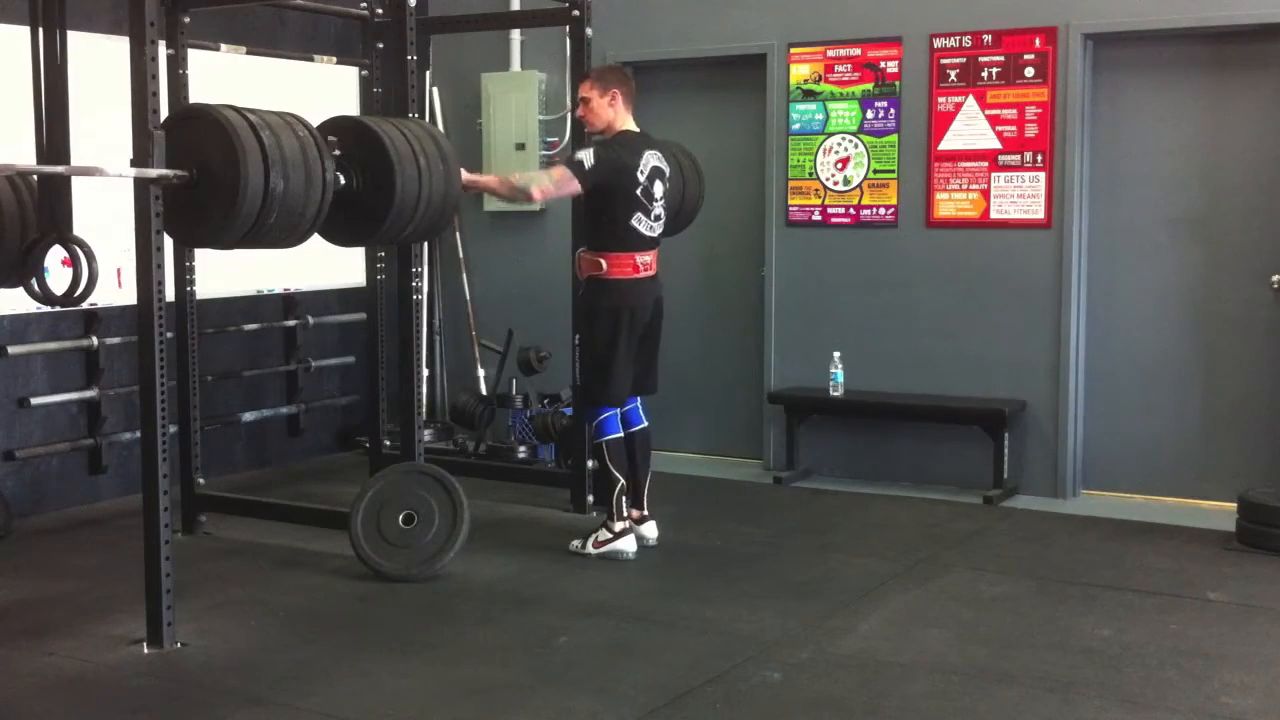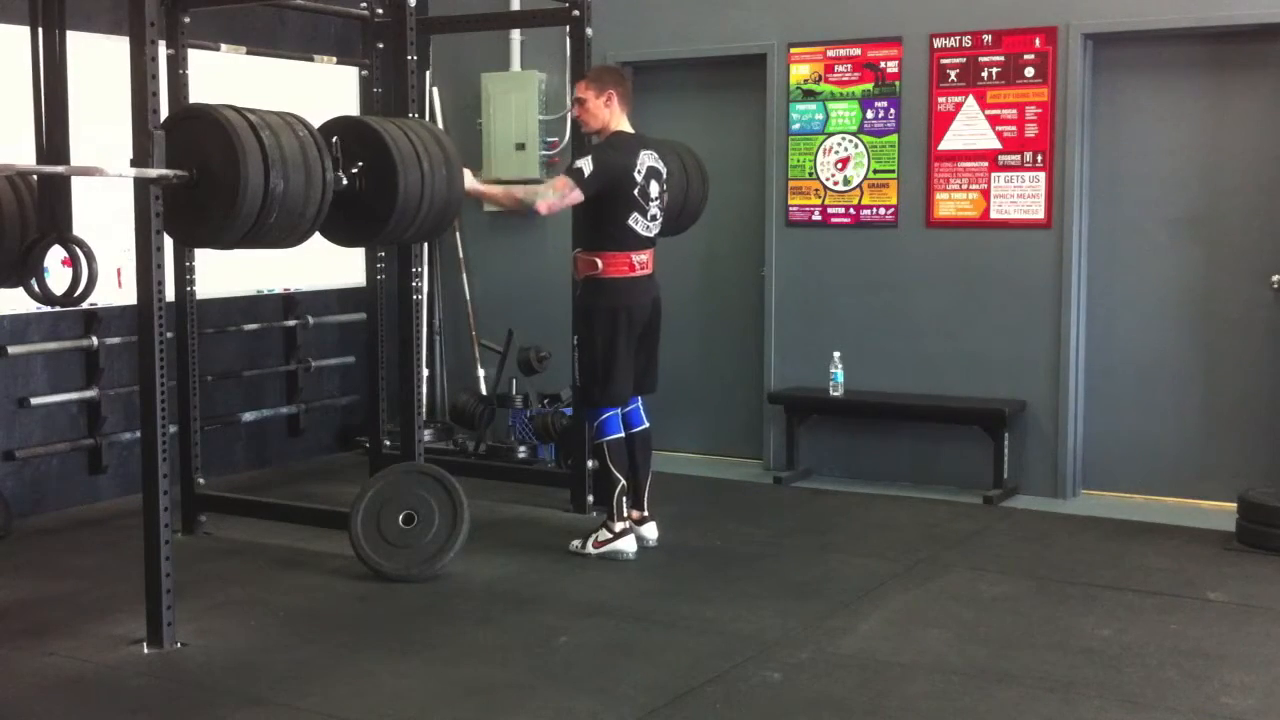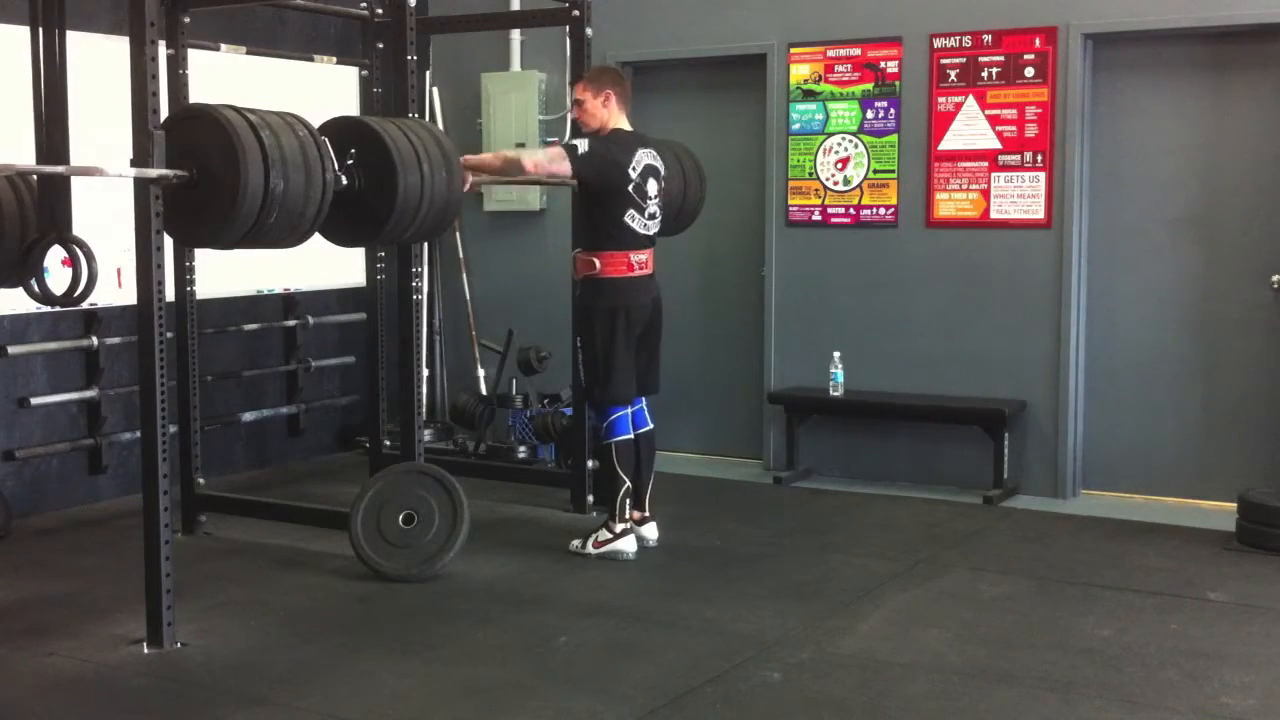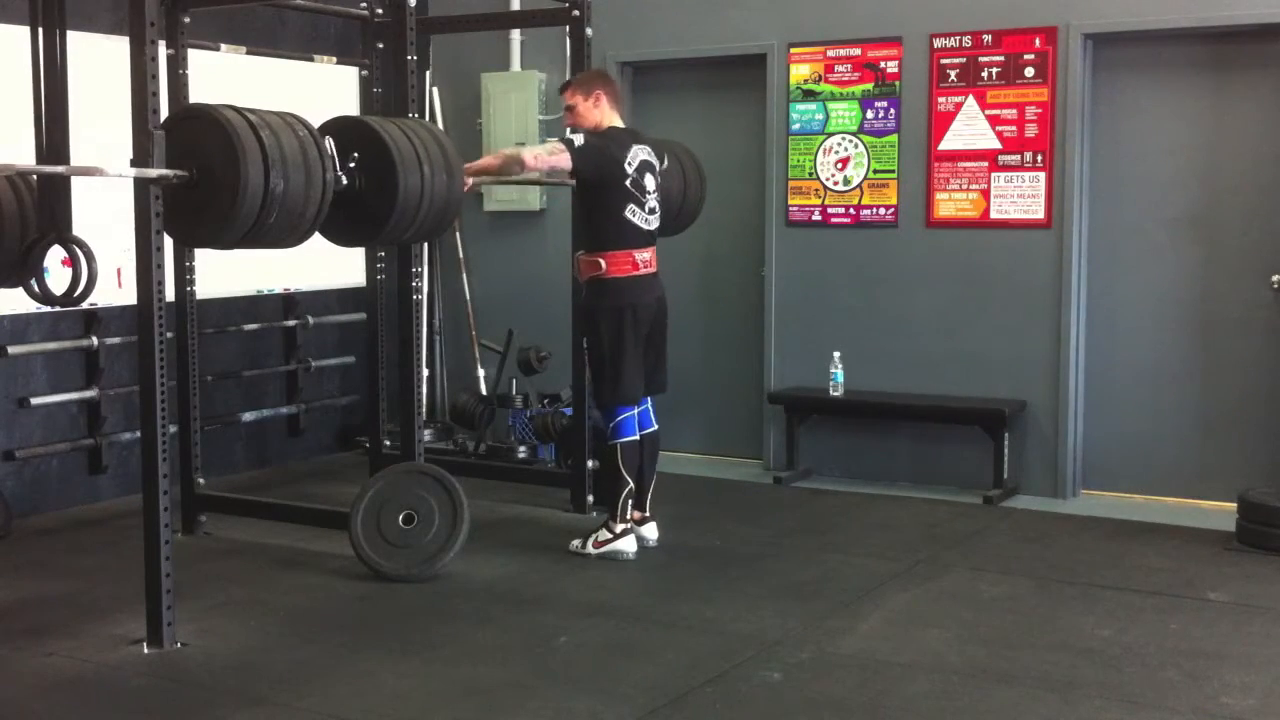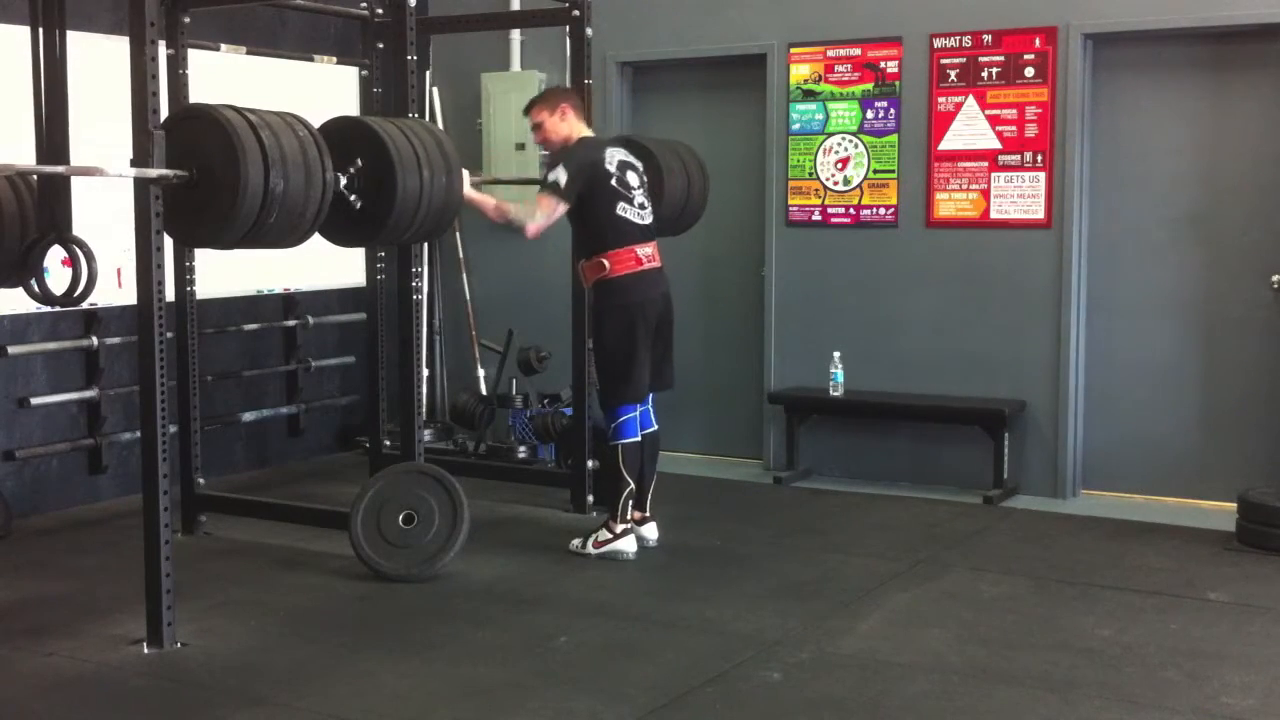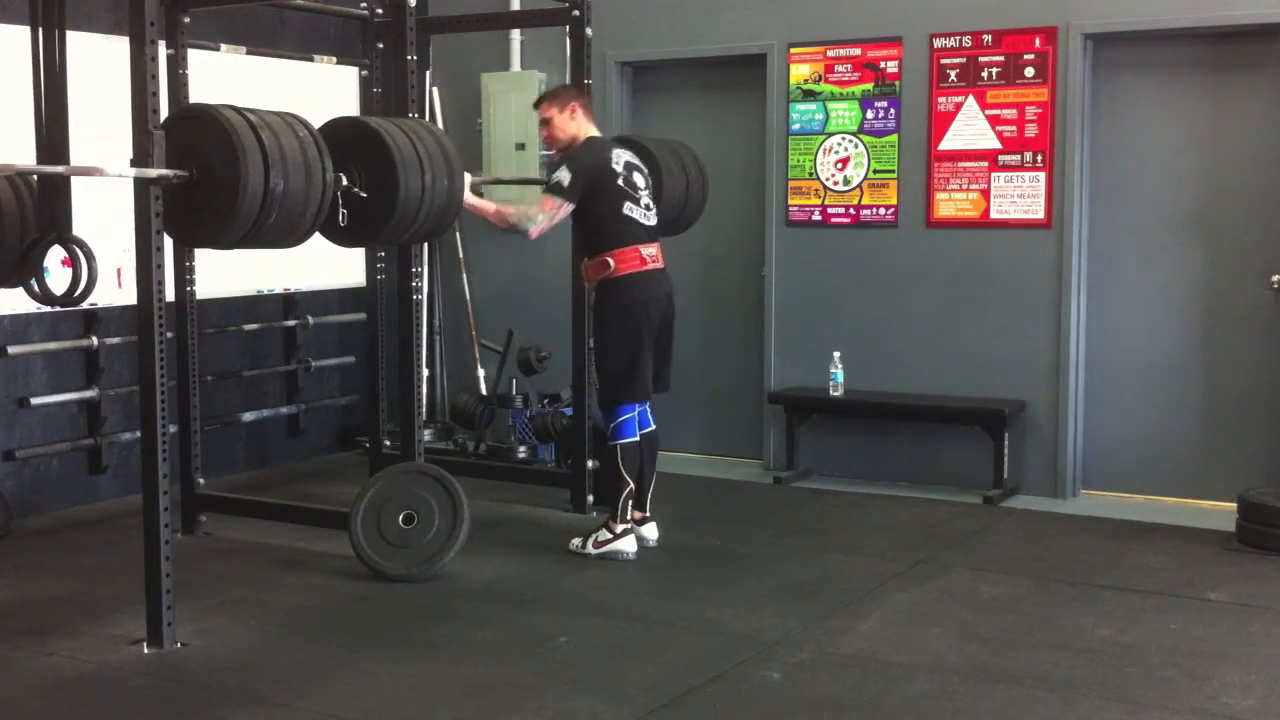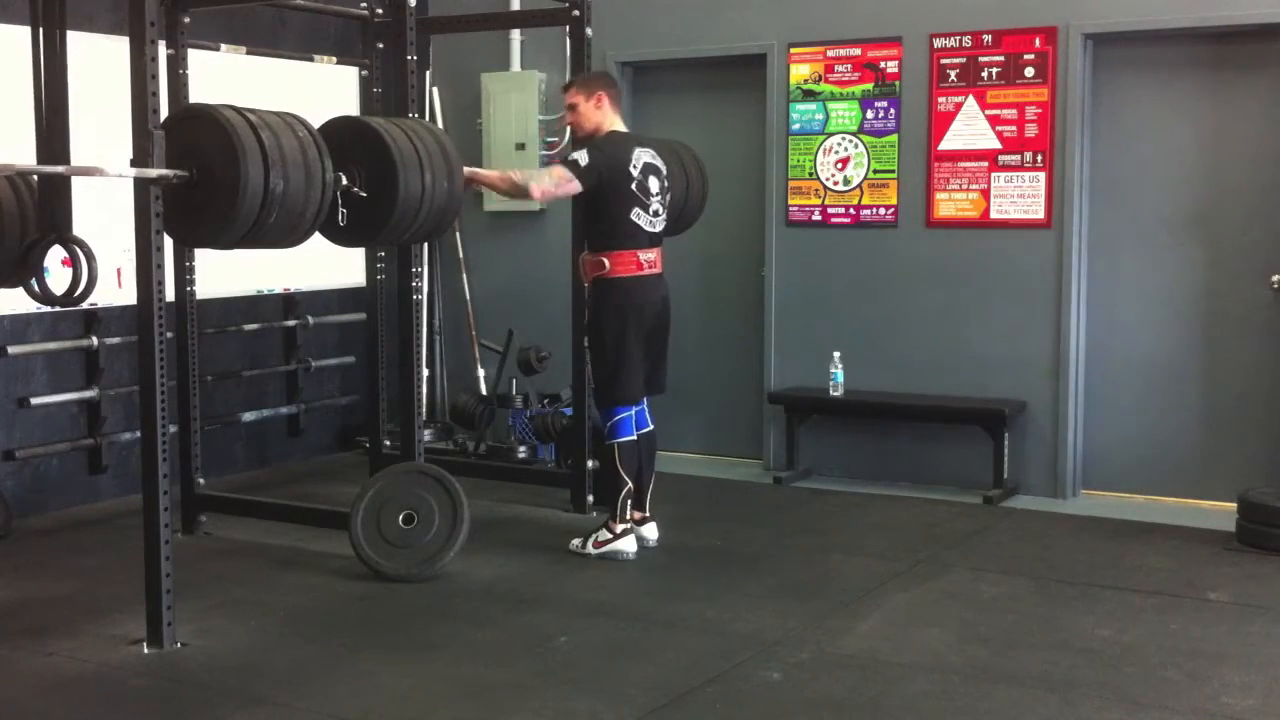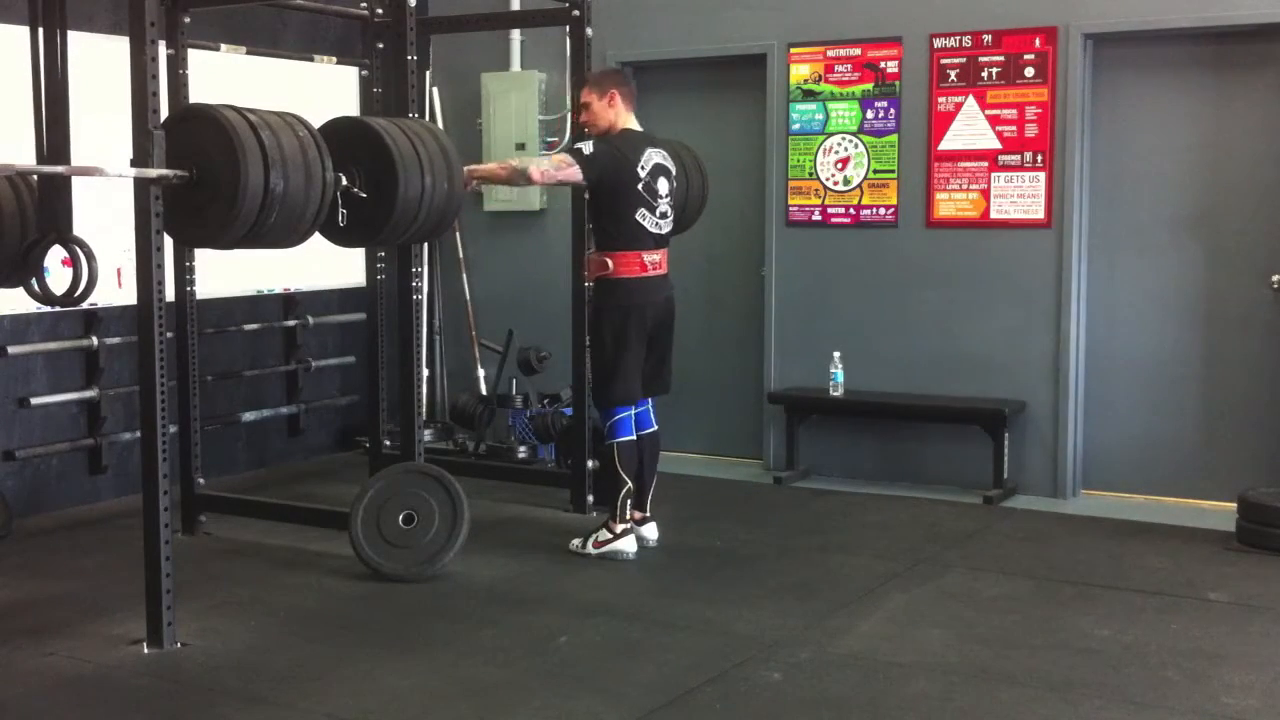
dt=0.2s
person 1, frame 1
left shoulder: (610, 154)
right shoulder: (651, 151)
left elbow: (537, 187)
left wrist: (471, 181)
left hip: (613, 292)
right hip: (645, 288)
left knee: (601, 406)
right knee: (629, 401)
left ankle: (618, 527)
right ankle: (640, 515)
person 1, frame 2
left shoulder: (608, 156)
right shoulder: (648, 151)
left elbow: (542, 201)
left wrist: (472, 186)
left hip: (610, 292)
right hip: (642, 288)
left knee: (603, 407)
right knee: (629, 402)
left ankle: (618, 527)
right ankle: (640, 516)
person 1, frame 3
left shoulder: (603, 150)
right shoulder: (646, 151)
left elbow: (529, 163)
left wrist: (466, 164)
left hip: (610, 292)
right hip: (642, 288)
left knee: (612, 408)
right knee: (634, 402)
left ankle: (619, 528)
right ankle: (641, 516)
person 1, frame 4
left shoulder: (597, 146)
right shoulder: (644, 148)
left elbow: (527, 158)
right elbow: (661, 174)
left wrist: (466, 170)
left hip: (614, 292)
right hip: (647, 288)
left knee: (619, 406)
right knee: (639, 402)
left ankle: (619, 529)
right ankle: (641, 517)
person 1, frame 5
left shoulder: (574, 161)
right shoulder: (617, 154)
left elbow: (530, 224)
left wrist: (468, 194)
left hip: (622, 293)
right hip: (652, 286)
left knee: (622, 406)
right knee: (640, 403)
left ankle: (619, 529)
right ankle: (641, 516)
person 1, frame 6
left shoulder: (582, 162)
right shoulder: (620, 154)
left elbow: (532, 224)
left wrist: (468, 198)
left hip: (624, 293)
right hip: (655, 287)
left knee: (621, 407)
right knee: (638, 404)
left ankle: (620, 529)
right ankle: (641, 516)
person 1, frame 7
left shoulder: (602, 153)
right shoulder: (646, 153)
left elbow: (535, 188)
left wrist: (471, 174)
left hip: (619, 293)
right hip: (651, 289)
left knee: (618, 408)
right knee: (637, 404)
left ankle: (619, 529)
right ankle: (641, 517)
person 1, frame 8
left shoulder: (609, 150)
right shoulder: (658, 153)
left elbow: (535, 170)
left wrist: (470, 172)
left hip: (623, 293)
right hip: (656, 289)
left knee: (617, 407)
right knee: (641, 404)
left ankle: (619, 529)
right ankle: (642, 517)
